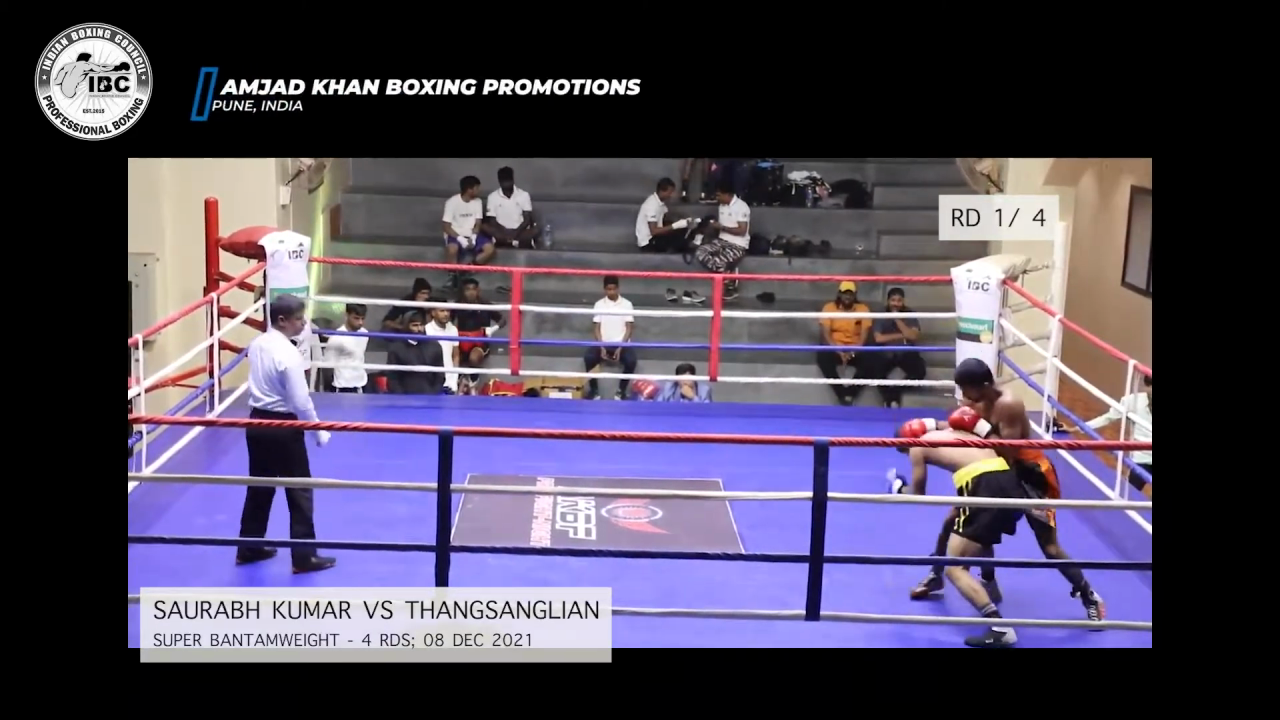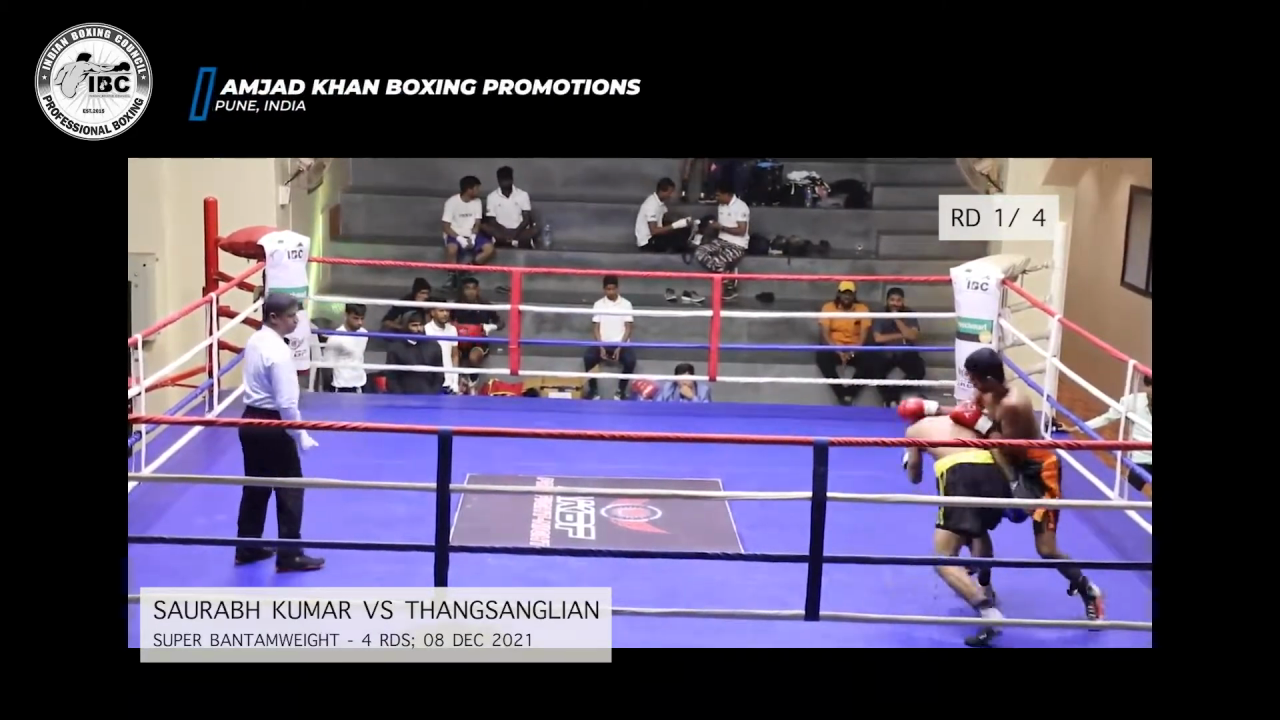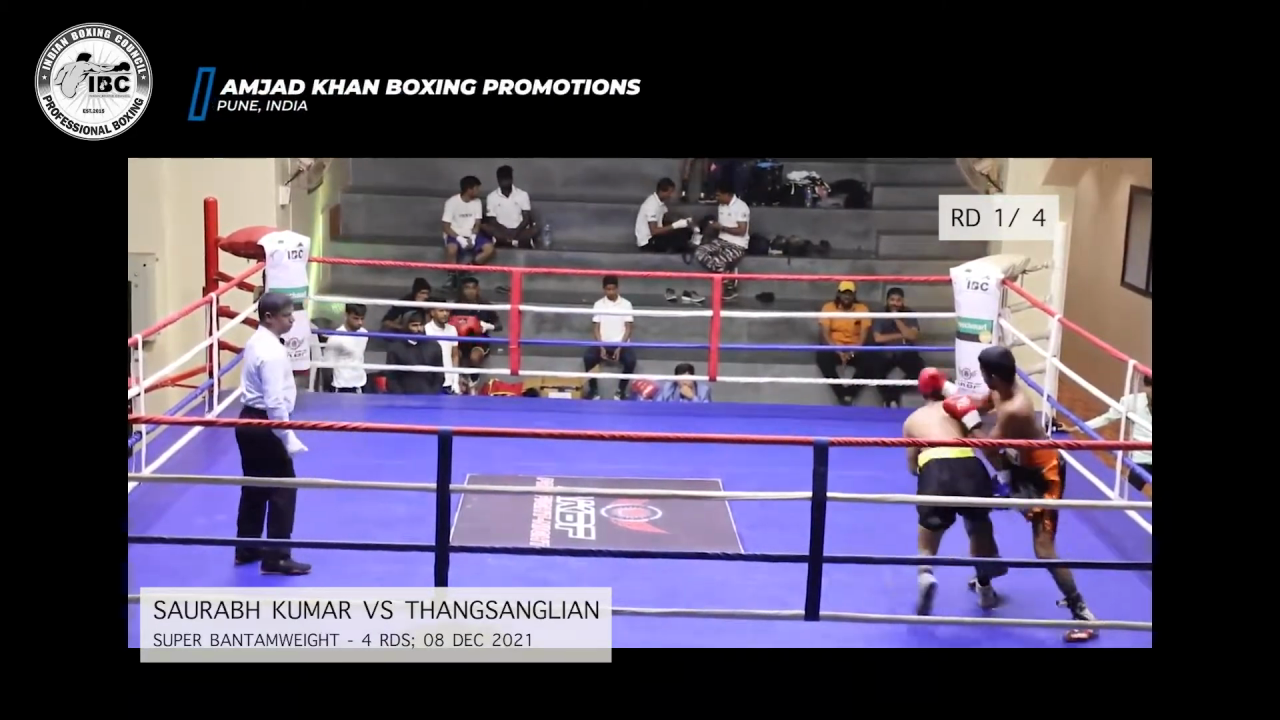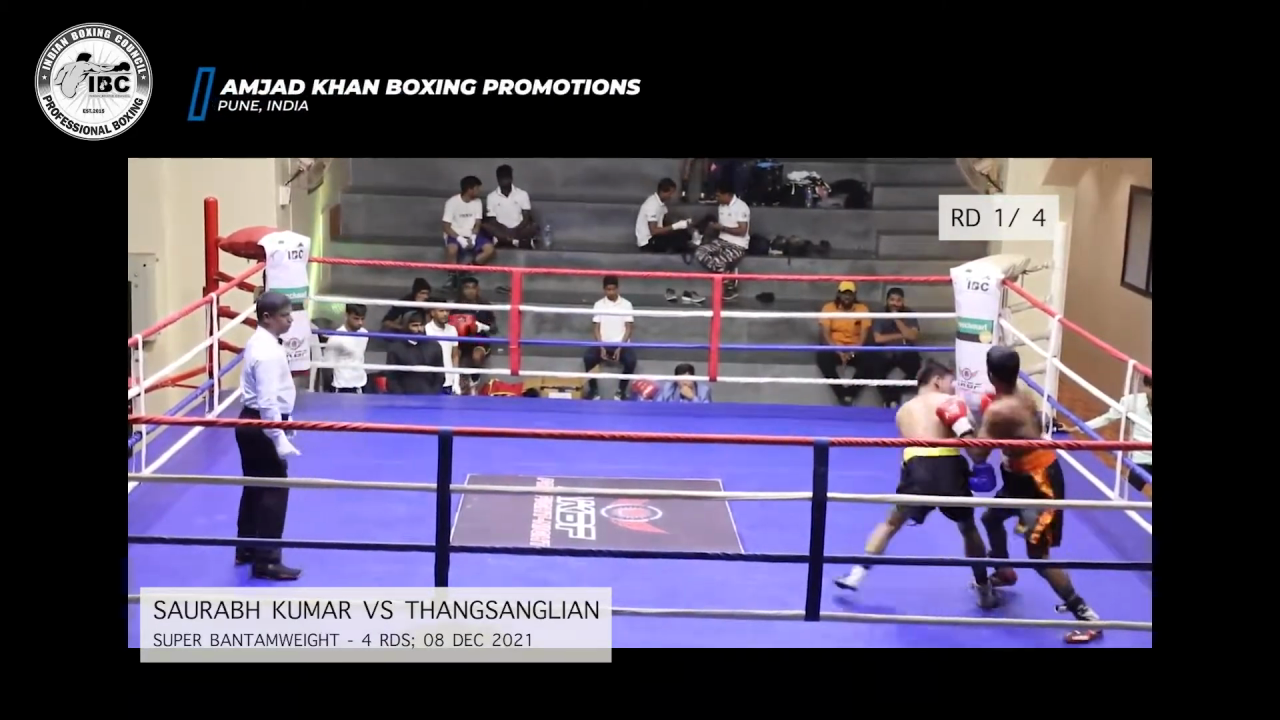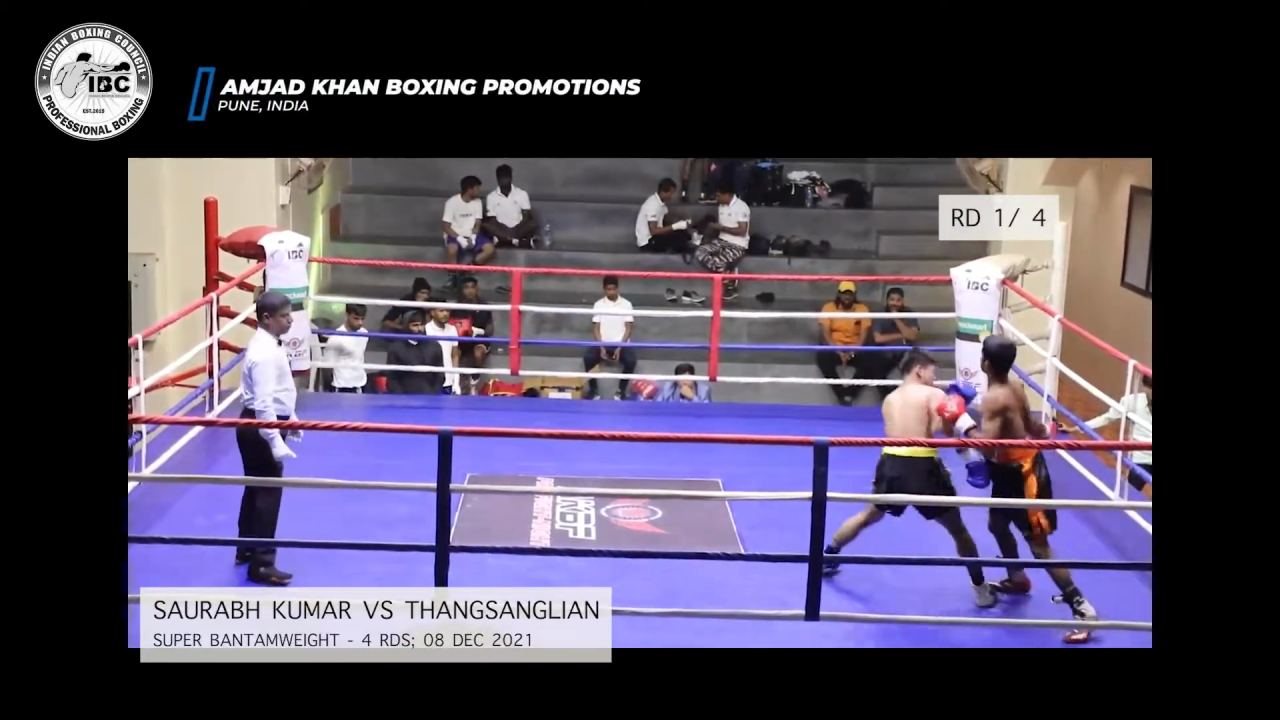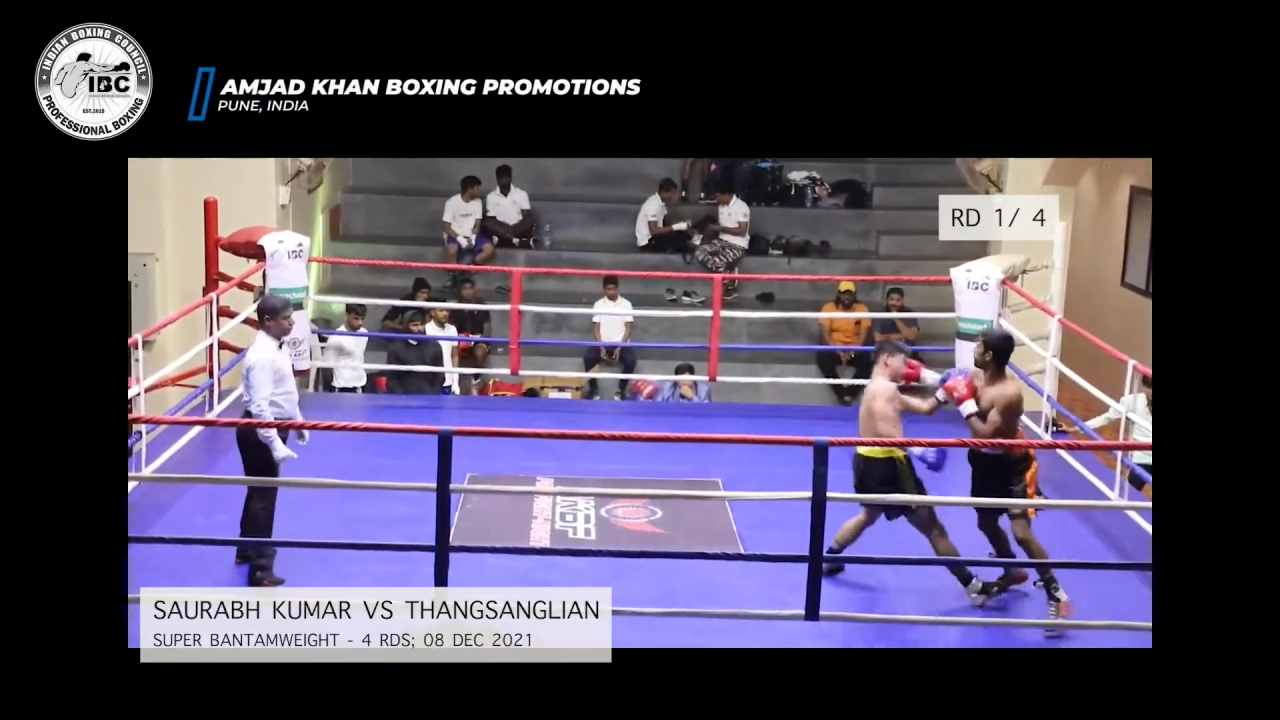
dt=0.1s
person 1, frame 1
left shoulder: (1009, 405)
right shoulder: (977, 403)
left elbow: (1009, 450)
right elbow: (963, 429)
left wrist: (981, 428)
right wrist: (931, 426)
left hip: (1031, 472)
left knee: (1049, 548)
right knee: (954, 521)
left ankle: (1089, 597)
right ankle: (935, 577)
person 1, frame 2
left shoulder: (1014, 404)
right shoulder: (989, 395)
left elbow: (1006, 448)
right elbow: (967, 415)
left wrist: (983, 425)
right wrist: (928, 407)
left hip: (1039, 470)
right hip: (1012, 466)
left knee: (1046, 549)
left ankle: (1089, 593)
person 1, frame 3
left shoulder: (1014, 409)
right shoulder: (1001, 394)
left elbow: (988, 447)
right elbow: (978, 405)
left wrist: (970, 419)
left hip: (1042, 474)
right hip: (1021, 467)
left knee: (1043, 551)
left ankle: (1082, 613)
person 1, frame 4
left shoulder: (999, 410)
right shoulder: (1022, 399)
left elbow: (978, 451)
left hip: (1037, 479)
right hip: (1023, 474)
left knee: (1039, 557)
right knee: (990, 520)
left ankle: (1087, 617)
right ankle: (1004, 574)
person 1, frame 5
left shoulder: (994, 399)
right shoulder: (1013, 390)
left elbow: (986, 446)
right elbow: (1033, 429)
left hip: (1022, 470)
right hip: (1008, 467)
left knee: (1039, 548)
right knee: (996, 525)
left ankle: (1083, 610)
right ankle: (1017, 578)
person 1, frame 6
left shoulder: (1010, 393)
right shoulder: (978, 377)
left elbow: (987, 436)
left wrist: (966, 407)
left hip: (1011, 463)
right hip: (986, 460)
left knee: (1022, 533)
right knee: (986, 523)
left ankle: (1057, 597)
right ankle: (1014, 570)
person 2, frame 1
left shoulder: (257, 345)
right shoulder: (288, 353)
right elbow: (300, 400)
right wrist: (319, 431)
left hip: (257, 423)
right hip: (283, 426)
left knee: (259, 487)
right knee: (299, 490)
left ankle: (249, 548)
right ankle: (305, 556)
person 2, frame 2
left shoulder: (256, 341)
right shoulder: (278, 352)
right elbow: (285, 401)
right wrist: (301, 436)
left hip: (252, 420)
right hip: (271, 425)
left knee: (256, 487)
right knee: (290, 488)
left ankle: (248, 548)
right ankle: (290, 554)
person 2, frame 3
left shoulder: (257, 341)
right shoulder: (272, 351)
right elbow: (275, 401)
left wrist: (284, 431)
right wrist: (289, 438)
left hip: (249, 420)
right hip: (265, 424)
left knee: (254, 488)
right knee: (282, 489)
left ankle: (247, 548)
right ankle: (276, 557)
person 2, frame 4
left shoulder: (264, 342)
right shoulder: (267, 351)
right elbow: (267, 401)
left wrist: (285, 420)
right wrist: (280, 439)
left hip: (252, 424)
right hip: (262, 426)
left knee: (255, 488)
right knee: (274, 491)
left ankle: (247, 549)
right ankle: (267, 561)
person 2, frame 5
left shoulder: (267, 344)
right shoulder: (265, 352)
right elbow: (263, 403)
left wrist: (291, 418)
right wrist: (276, 442)
left hip: (254, 426)
right hip: (261, 428)
left knee: (256, 490)
right knee: (268, 493)
left ankle: (247, 548)
right ankle: (261, 564)
person 2, frame 6
left shoulder: (277, 347)
right shoulder: (261, 356)
right elbow: (259, 406)
left wrist: (298, 421)
right wrist: (275, 443)
left hip: (275, 428)
right hip: (261, 432)
left knee: (259, 492)
right knee: (264, 496)
left ankle: (248, 548)
right ankle: (260, 569)
person 3, frame 1
left shoulder: (920, 446)
right shoulder: (953, 433)
left elbow: (917, 491)
left wrist: (899, 486)
left hip: (979, 484)
right hip: (1008, 480)
left knee: (953, 568)
left ankle: (1001, 628)
person 3, frame 2
left shoulder: (915, 430)
left elbow: (914, 476)
left wrist: (907, 462)
left hip: (956, 475)
right hip: (988, 471)
left knee: (943, 562)
right knee: (979, 534)
left ankle: (989, 614)
right ankle: (982, 591)
person 3, frame 3
left shoulder: (912, 421)
left elbow: (912, 468)
left hip: (934, 474)
right hip: (969, 469)
left knee: (926, 549)
right knee: (979, 531)
left ankle: (926, 579)
right ankle: (985, 589)
person 3, frame 4
left shoulder: (903, 410)
right shoulder: (949, 402)
right elbow: (961, 433)
left hip: (915, 468)
right hip: (947, 467)
left knee: (889, 526)
right knee: (968, 529)
left ankle: (857, 574)
right ankle: (984, 591)
person 3, frame 5
left shoulder: (889, 400)
right shoulder: (935, 395)
right elbow: (938, 431)
left hip: (890, 464)
right hip: (923, 466)
left knee: (868, 517)
right knee: (958, 529)
left ankle: (828, 560)
right ankle: (982, 590)
person 3, frame 6
left shoulder: (889, 388)
right shoulder: (885, 387)
left elbow: (924, 407)
right elbow: (882, 431)
right wrist: (917, 450)
left hip: (867, 463)
right hip: (884, 463)
left knee: (869, 516)
right knee: (935, 530)
left ankle: (830, 560)
right ankle: (976, 588)
